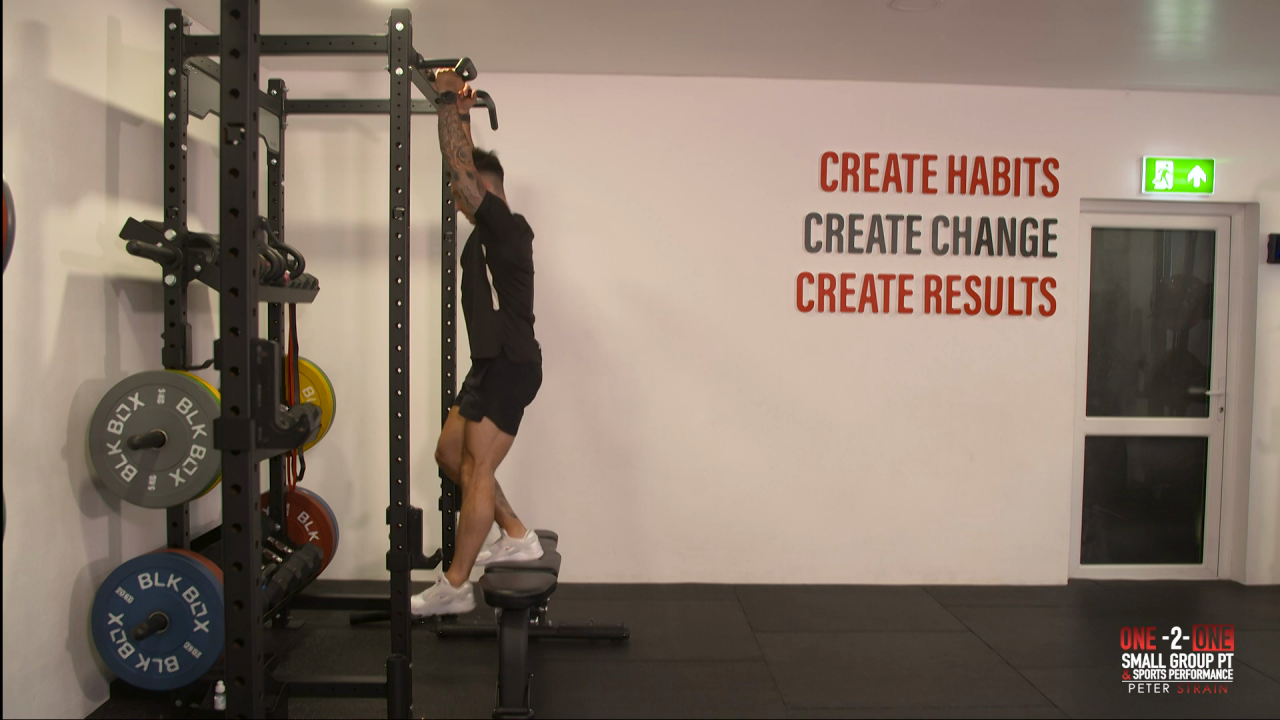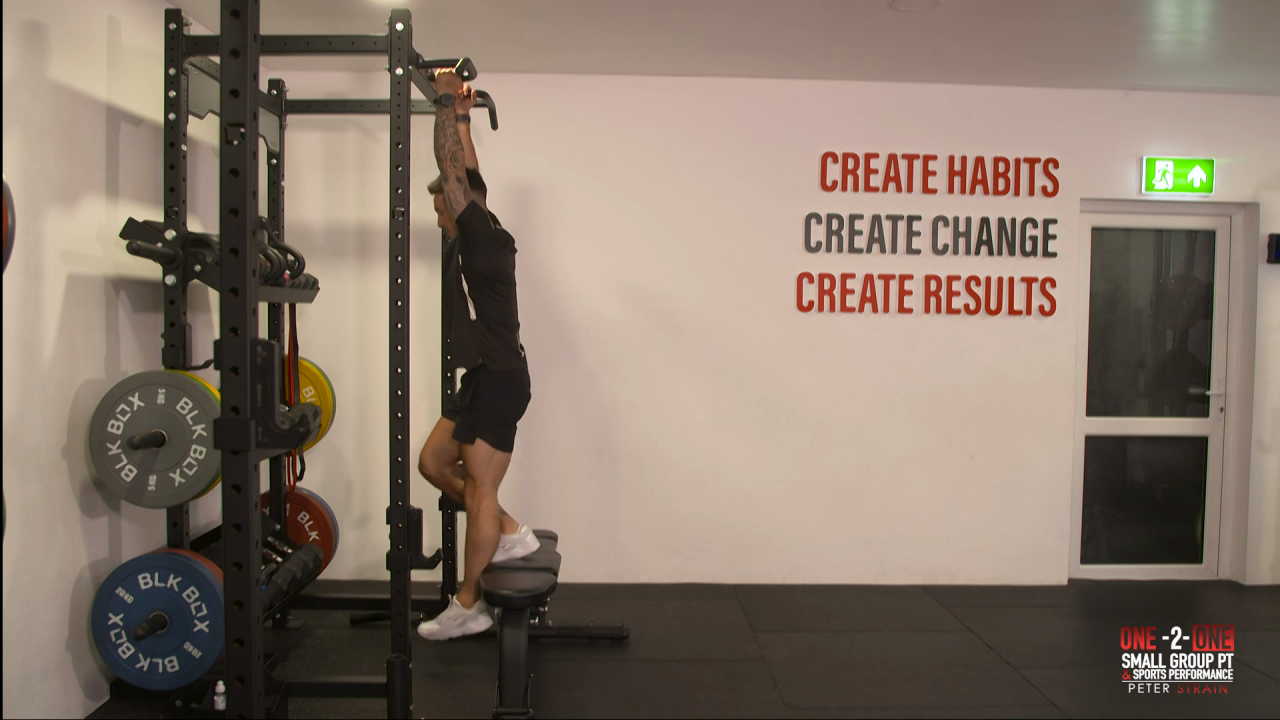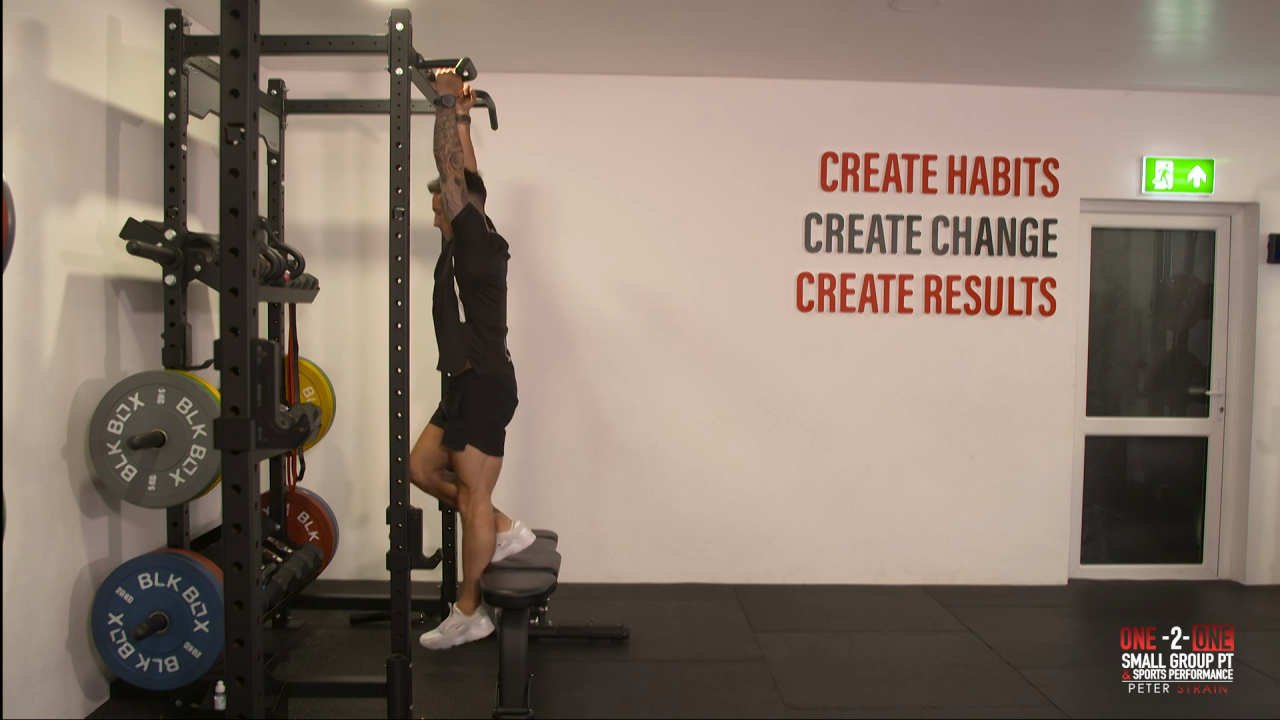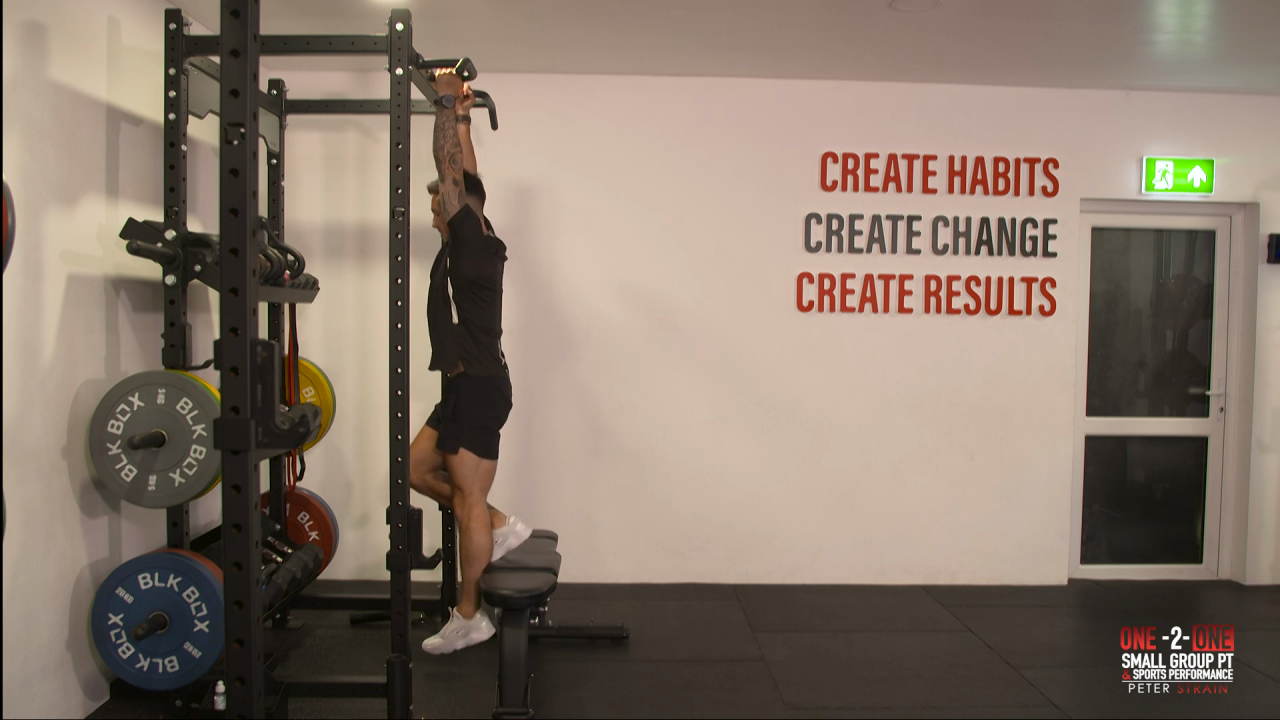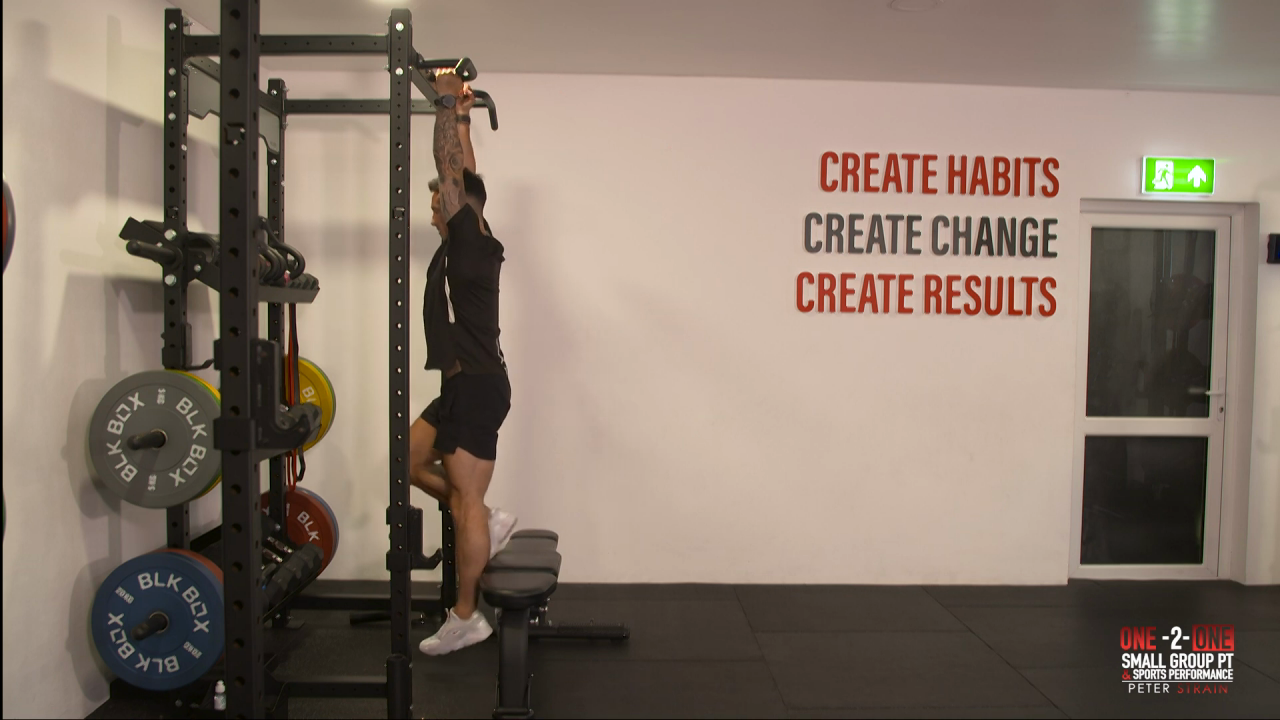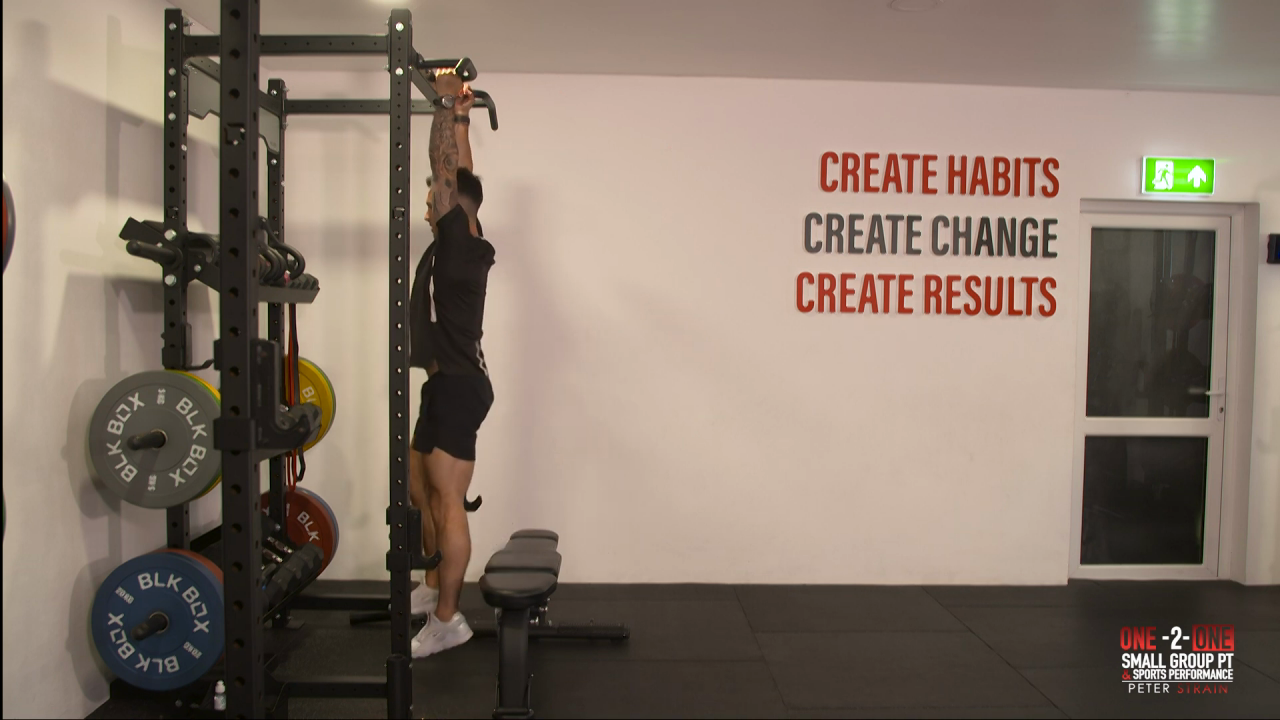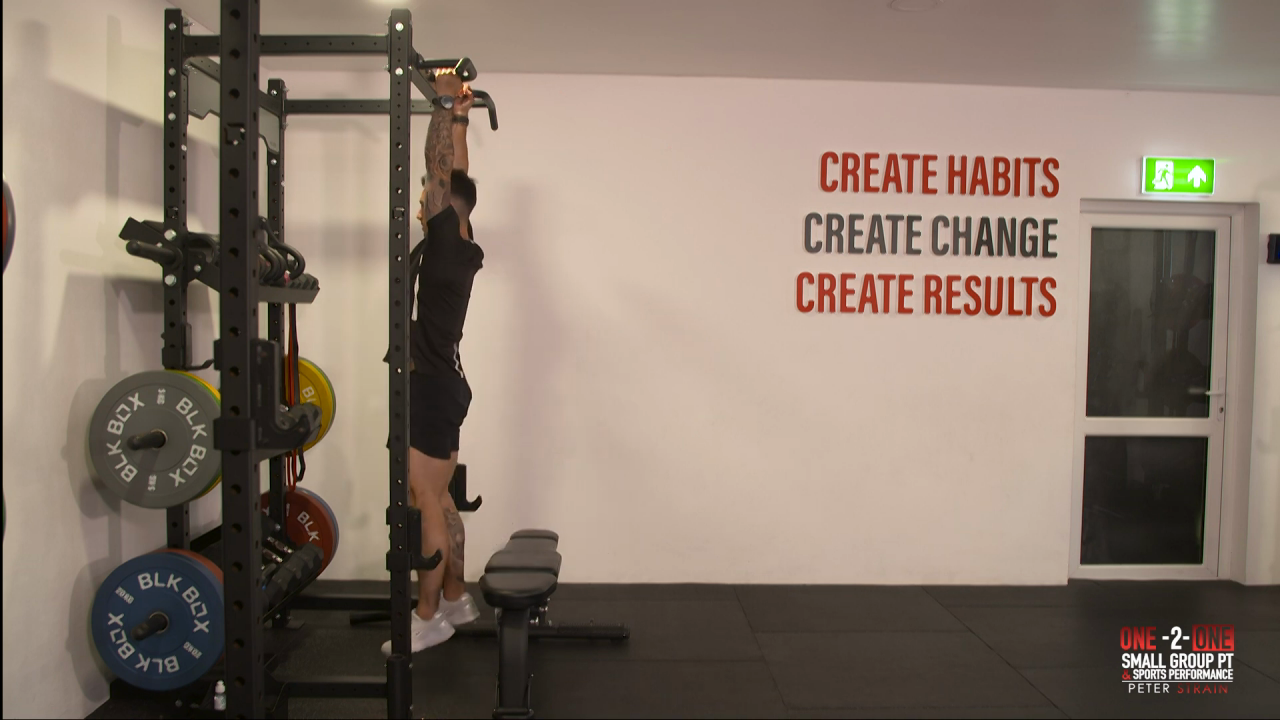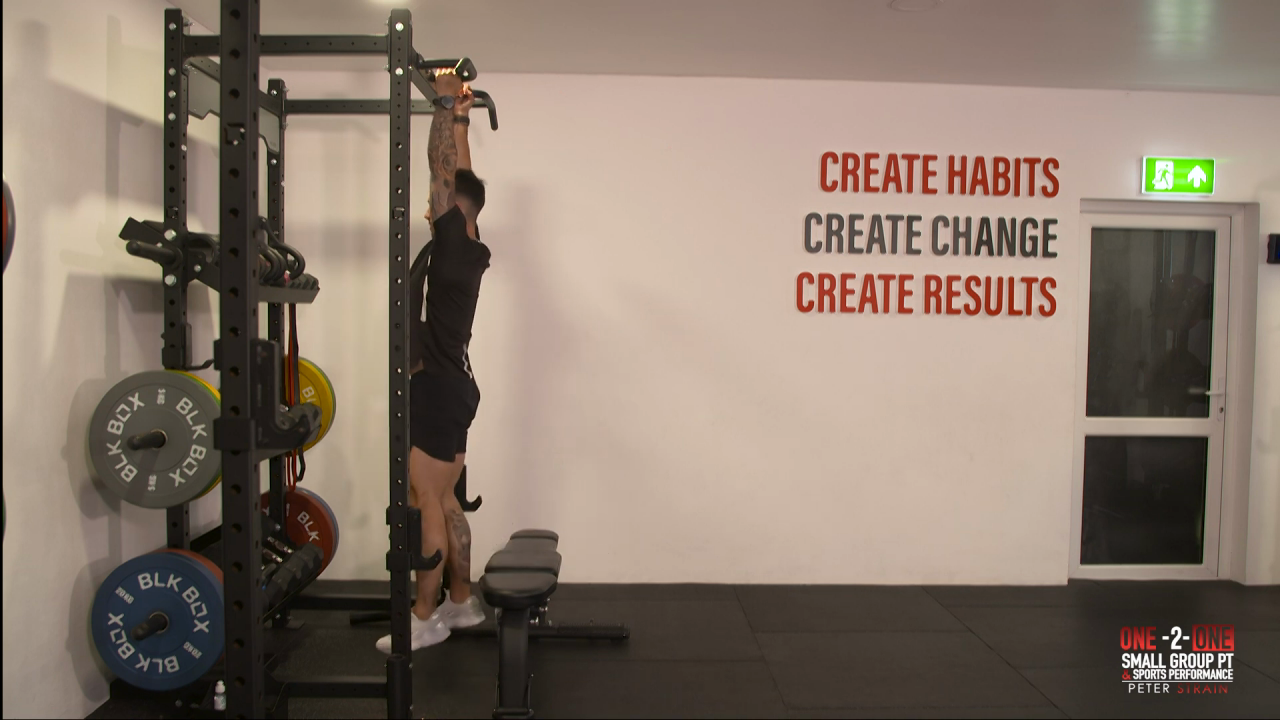
dt=0.4s
person 1, frame 1
left shoulder: (506, 226)
right shoulder: (489, 231)
left elbow: (459, 165)
right elbow: (465, 167)
left wrist: (448, 100)
right wrist: (460, 112)
left hip: (510, 365)
right hip: (492, 364)
left knee: (475, 471)
right knee: (451, 456)
left ankle: (455, 585)
right ankle: (517, 536)
person 1, frame 2
left shoulder: (482, 237)
right shoulder: (477, 240)
left elbow: (452, 169)
right elbow: (463, 172)
left wrist: (447, 104)
right wrist: (460, 115)
left hip: (497, 380)
right hip: (484, 379)
left knee: (478, 491)
right knee: (433, 462)
left ankle: (468, 606)
right ankle: (510, 533)
person 1, frame 3
left shoulder: (474, 240)
right shoulder: (473, 242)
left elbow: (451, 170)
right elbow: (464, 172)
left wrist: (448, 104)
right wrist: (461, 115)
left hip: (483, 385)
right hip: (471, 383)
left knee: (472, 497)
right knee: (421, 468)
left ankle: (468, 614)
right ankle: (503, 530)
person 1, frame 4
left shoulder: (470, 239)
right shoulder: (472, 241)
left elbow: (449, 169)
right elbow: (463, 173)
left wrist: (449, 105)
right wrist: (461, 115)
left hip: (477, 387)
right hip: (467, 385)
left knee: (467, 500)
right knee: (416, 470)
left ankle: (468, 617)
right ankle: (500, 526)
person 1, frame 5
left shoulder: (467, 240)
right shoulder: (469, 242)
left elbow: (451, 170)
right elbow: (462, 173)
left wrist: (448, 105)
right wrist: (459, 116)
left hip: (475, 386)
right hip: (464, 385)
left knee: (465, 499)
right knee: (408, 460)
left ankle: (466, 617)
right ankle: (486, 522)
person 1, frame 6
left shoulder: (457, 240)
right shoulder: (462, 242)
left elbow: (445, 169)
right elbow: (458, 171)
left wrist: (447, 105)
right wrist: (460, 116)
left hip: (456, 386)
right hip: (451, 384)
left knee: (445, 502)
right knee: (419, 487)
left ankle: (447, 619)
right ankle: (435, 585)
person 1, frame 7
left shoulder: (445, 241)
right shoulder: (459, 244)
left elbow: (440, 169)
right elbow: (455, 173)
left wrist: (444, 106)
right wrist: (458, 117)
left hip: (430, 386)
right hip: (440, 383)
left knee: (425, 505)
right knee: (438, 501)
left ankle: (429, 617)
right ankle: (455, 597)
person 1, frame 8
left shoulder: (452, 243)
right shoulder: (465, 246)
left elbow: (442, 170)
right elbow: (457, 175)
left wrist: (445, 106)
right wrist: (458, 117)
left hip: (436, 388)
right hip: (448, 385)
left knee: (423, 506)
right knee: (442, 501)
left ankle: (424, 618)
right ankle: (461, 600)
